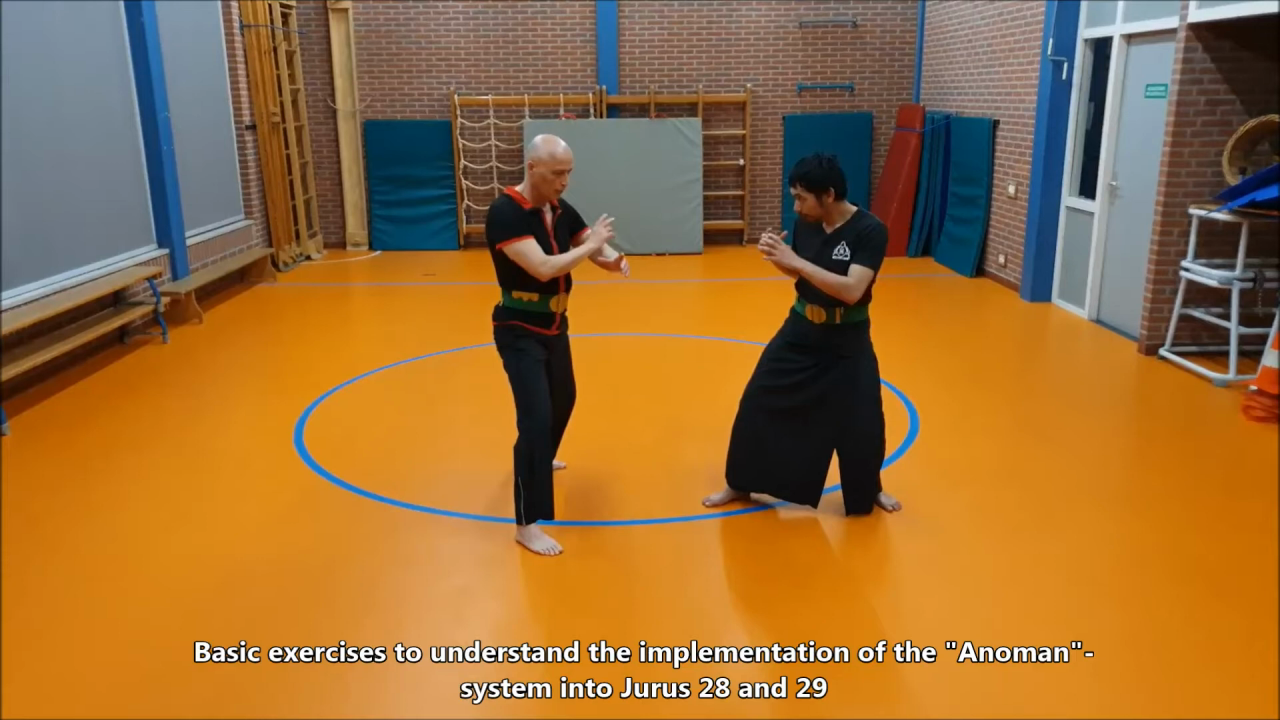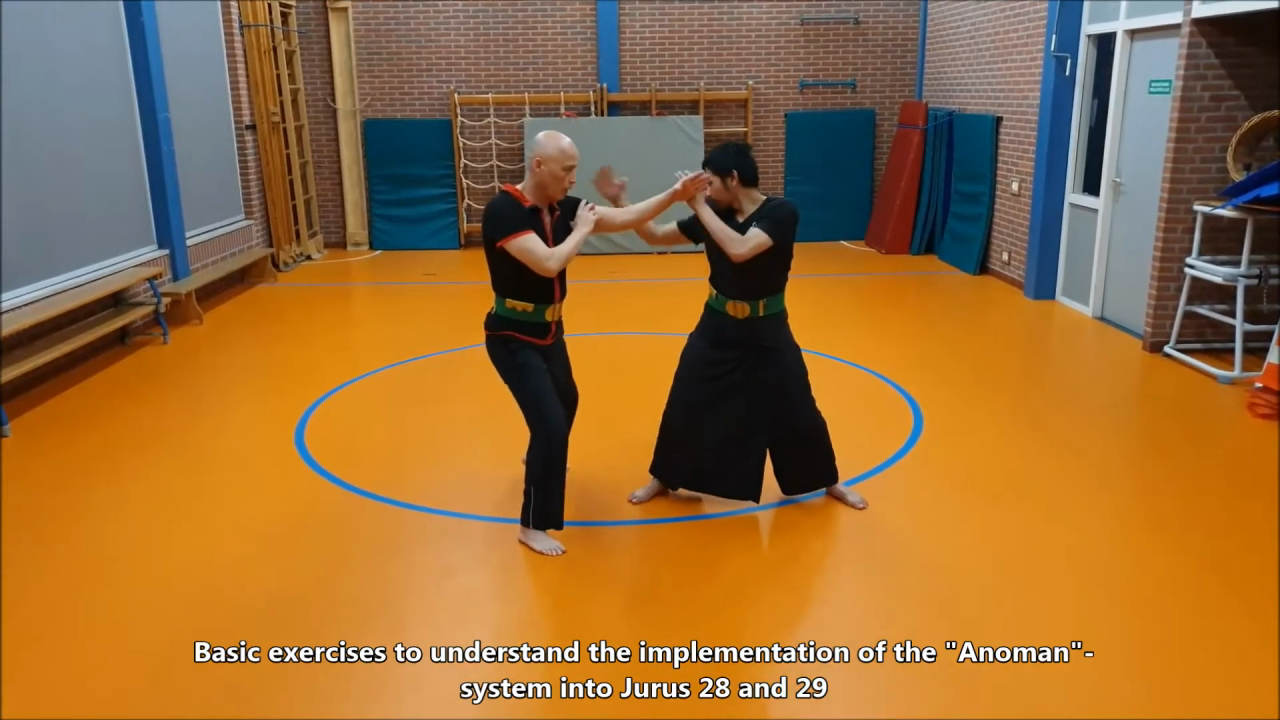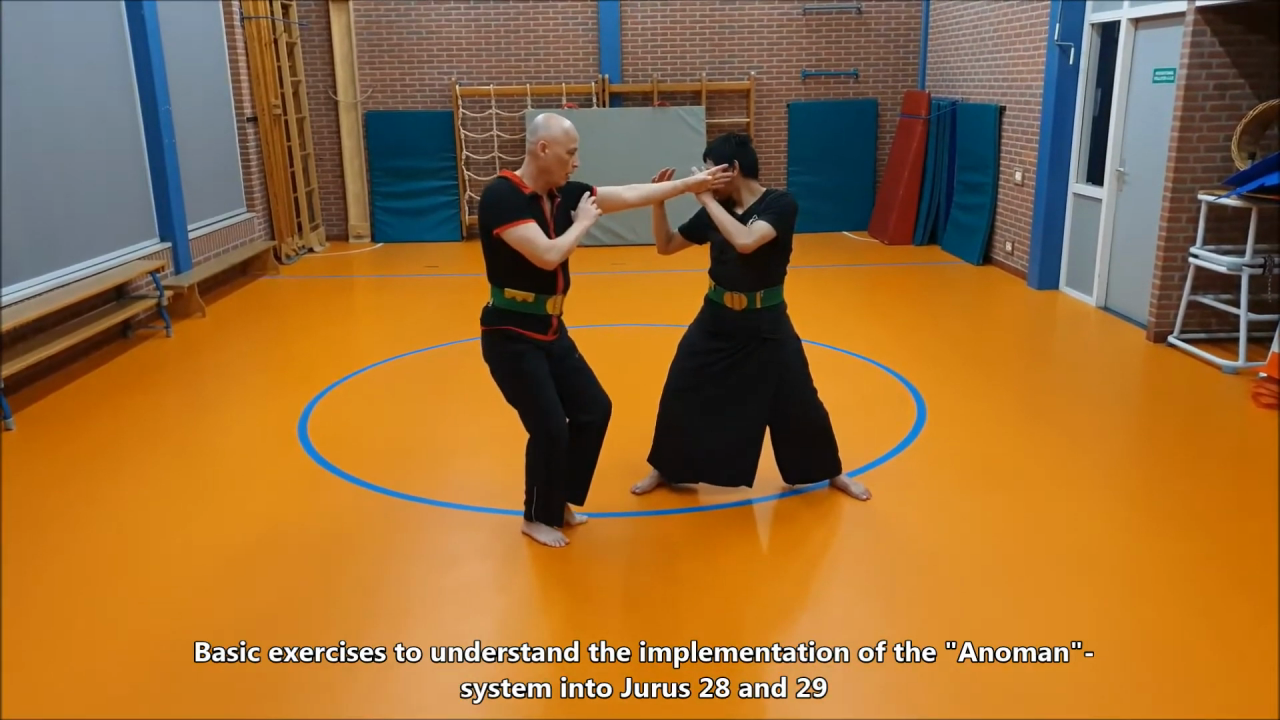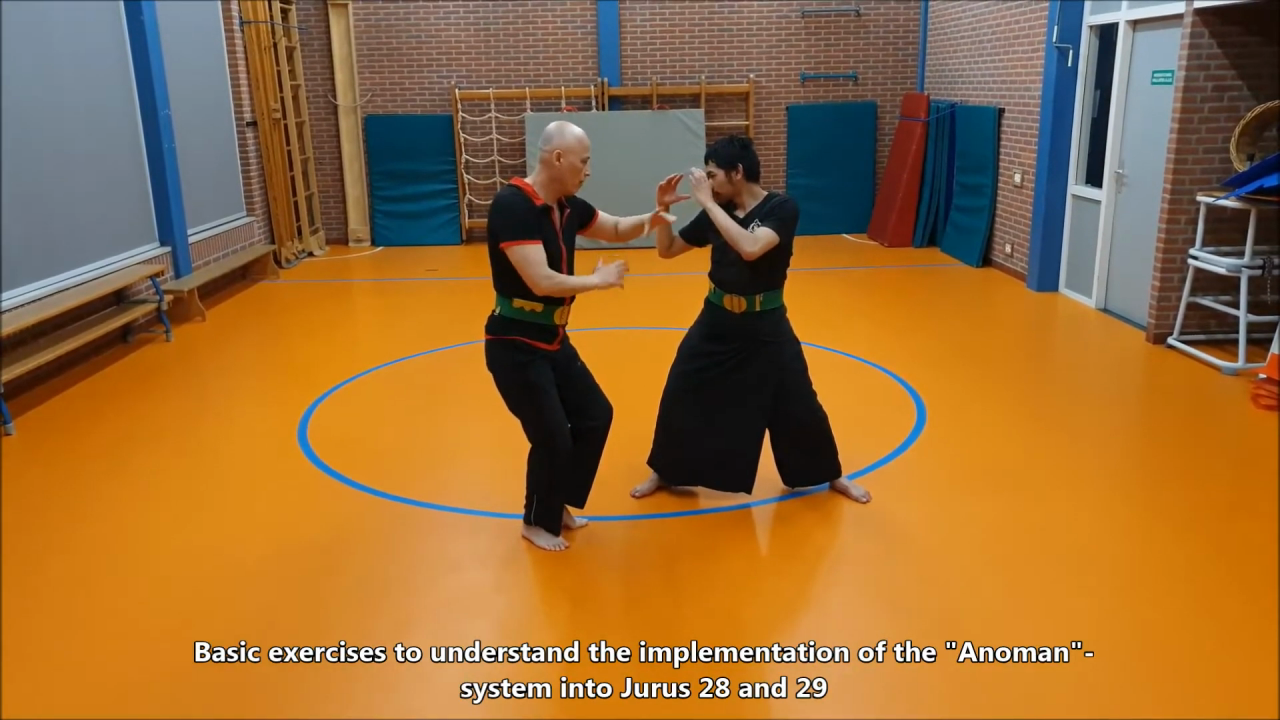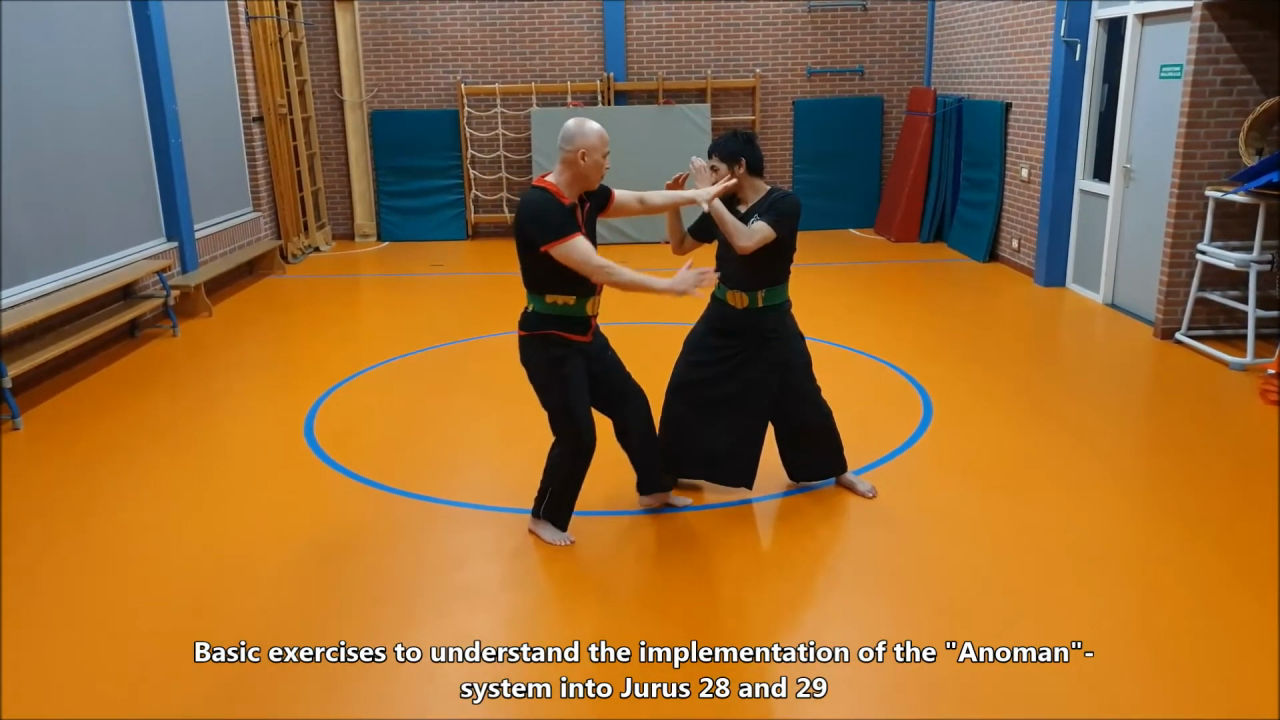
dt=1s
person 1, frame 1
left shoulder: (560, 209)
right shoulder: (505, 213)
left elbow: (593, 248)
right elbow: (543, 267)
left wrist: (613, 259)
right wrist: (592, 245)
left hip: (554, 325)
right hip: (519, 330)
left knee: (562, 400)
right knee: (536, 417)
left ankle: (538, 458)
right ankle: (528, 523)
person 1, frame 2
left shoulder: (562, 206)
right shoulder: (502, 211)
left elbow: (623, 218)
right elbow: (548, 263)
left wrist: (673, 195)
right wrist: (581, 229)
left hip: (548, 332)
right hip: (512, 338)
left knee: (564, 405)
right knee: (551, 424)
left ankle: (536, 458)
right ankle: (533, 525)
person 1, frame 3
left shoulder: (563, 194)
right shoulder: (501, 197)
left elbow: (629, 196)
right elbow: (547, 255)
left wrist: (690, 183)
right wrist: (583, 222)
left hip: (550, 329)
right hip: (511, 336)
left knee: (593, 410)
right knee: (549, 428)
left ankle: (559, 500)
right ankle: (538, 517)
person 1, frame 4
left shoulder: (567, 205)
right shoulder: (511, 205)
left elbow: (616, 229)
right elbow: (541, 281)
left wrist: (647, 220)
right wrist: (598, 280)
left hip: (553, 339)
right hip: (516, 344)
left knee: (595, 416)
right knee: (552, 437)
left ankle: (559, 505)
right ankle: (538, 521)
person 1, frame 5
left shoulder: (584, 195)
right shoulder: (539, 207)
left elbow: (640, 201)
right elbow: (598, 269)
left wrist: (693, 195)
right wrist: (669, 285)
left hip: (583, 332)
right hip: (548, 340)
left knee: (631, 405)
right knee: (577, 436)
left ankle: (654, 489)
right ankle: (545, 517)
person 2, frame 1
left shoulder: (869, 231)
right shoulder: (806, 223)
left elbow: (852, 290)
left wrist: (795, 260)
right wrist: (779, 255)
left hip: (847, 341)
right hip: (800, 330)
left knee: (862, 422)
right knee: (758, 404)
left ankle: (869, 489)
right ankle: (739, 485)
person 2, frame 2
left shoulder: (781, 213)
right shoulder: (715, 213)
left elbow: (741, 250)
right elbow: (656, 236)
left wrist: (701, 208)
right wrist: (618, 201)
left hip: (766, 331)
right hip: (716, 327)
left knee: (798, 412)
right knee: (684, 407)
left ankle: (829, 482)
right ankle: (664, 479)
person 2, frame 3
left shoulder: (781, 204)
right shoulder: (717, 209)
left elbow: (746, 241)
right elbow: (666, 245)
left wrist: (706, 200)
right wrist: (659, 201)
left hip: (765, 323)
right hip: (716, 319)
left knee: (799, 403)
right knee: (679, 396)
left ankle: (832, 473)
right ankle: (665, 470)
person 2, frame 4
left shoulder: (782, 208)
right shoulder: (717, 211)
left elbow: (750, 248)
right elbow: (667, 250)
left wrist: (707, 202)
right wrist: (663, 207)
left hip: (765, 326)
right hip: (716, 322)
left knee: (799, 406)
right knee: (679, 398)
left ankle: (832, 475)
right ankle: (663, 472)
person 2, frame 5
left shoulder: (784, 203)
right shoulder: (723, 206)
left elbow: (745, 242)
right elbow: (679, 246)
right wrist: (673, 204)
left hip: (769, 320)
right hip: (722, 315)
left knee: (801, 401)
right knee: (684, 390)
left ankle: (838, 470)
right ankle: (670, 467)
